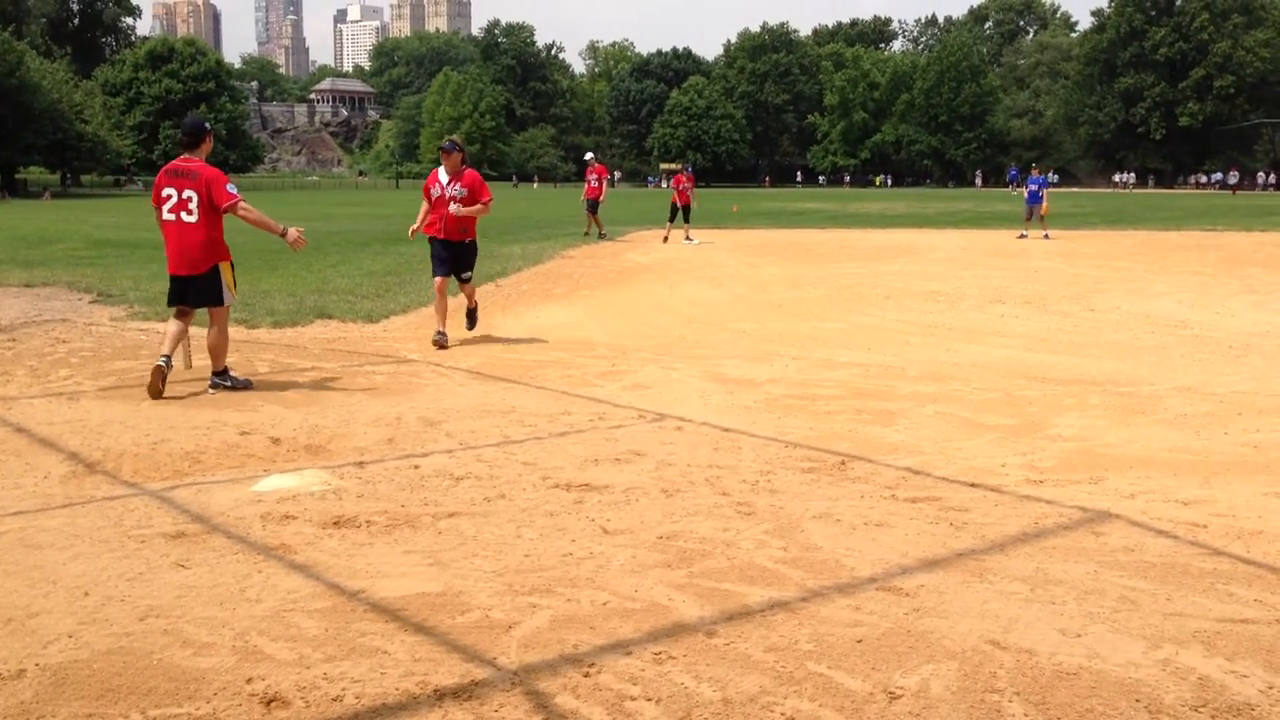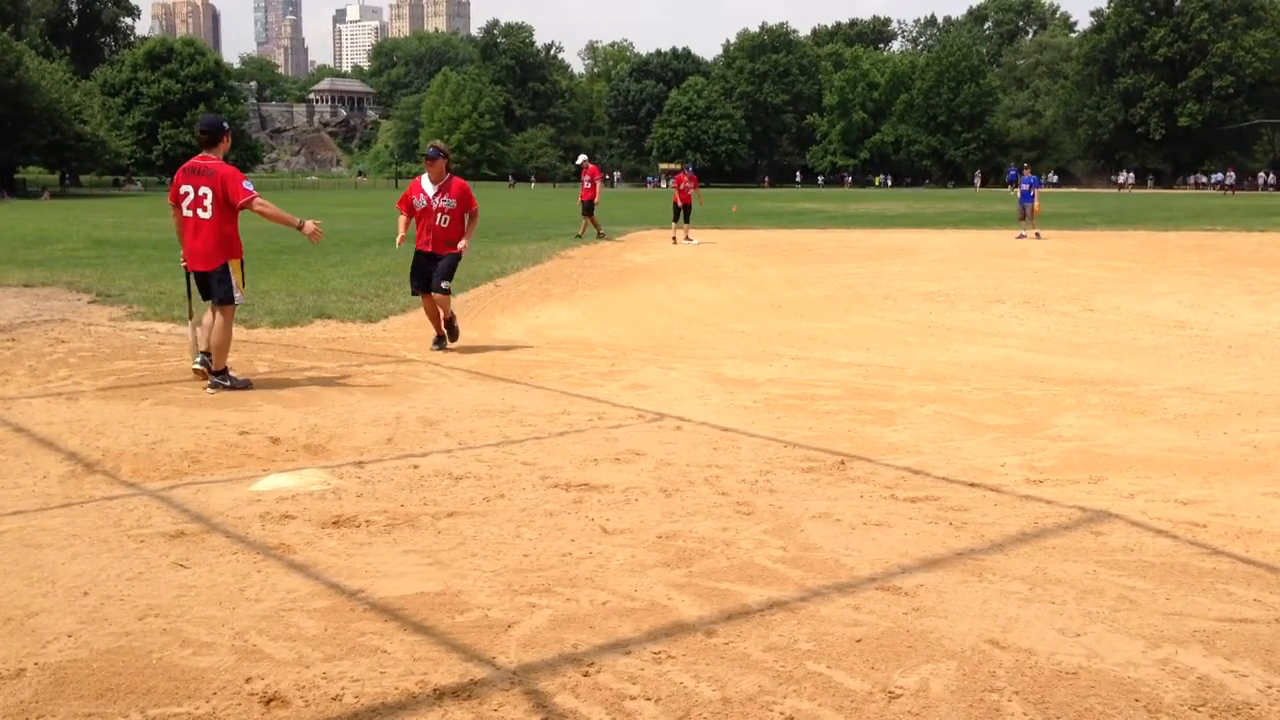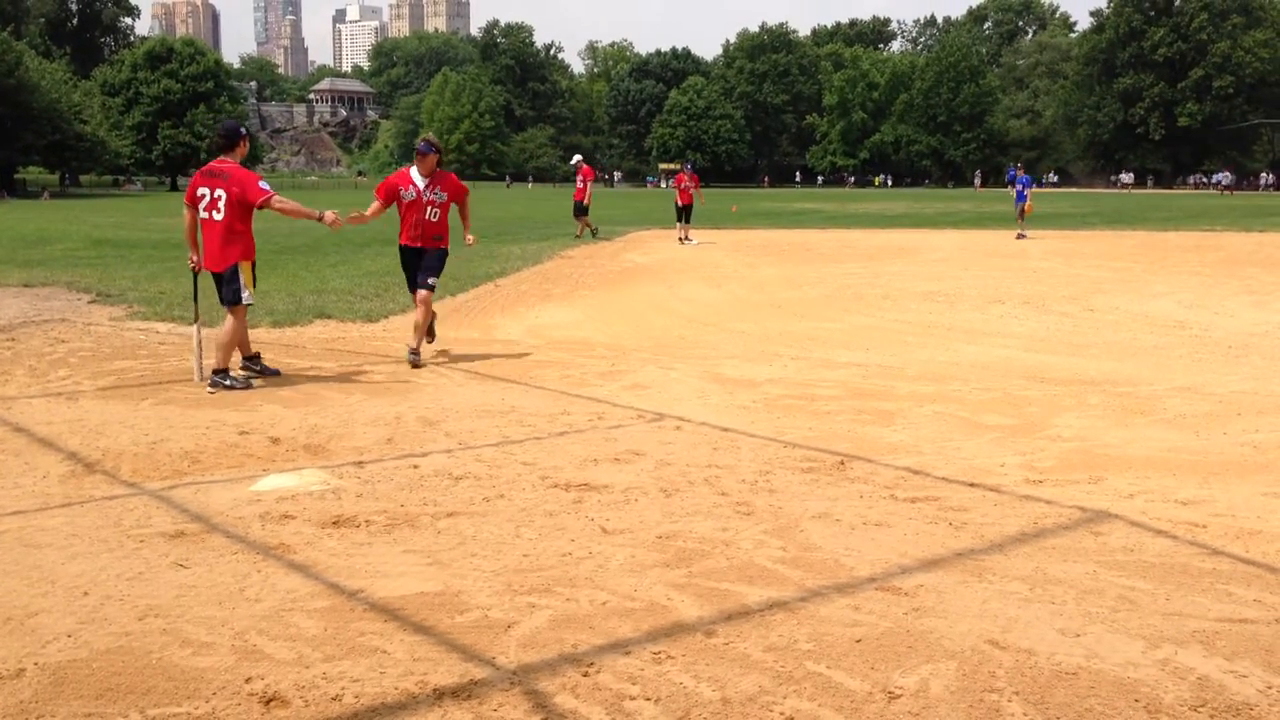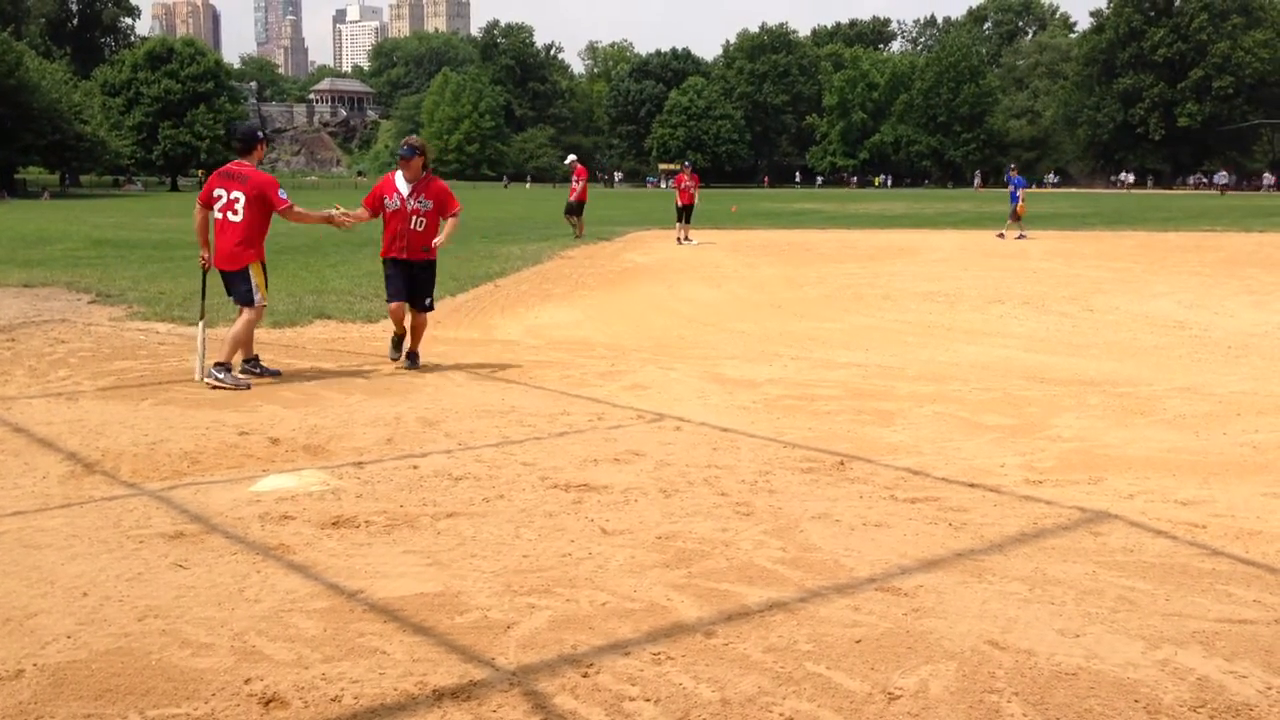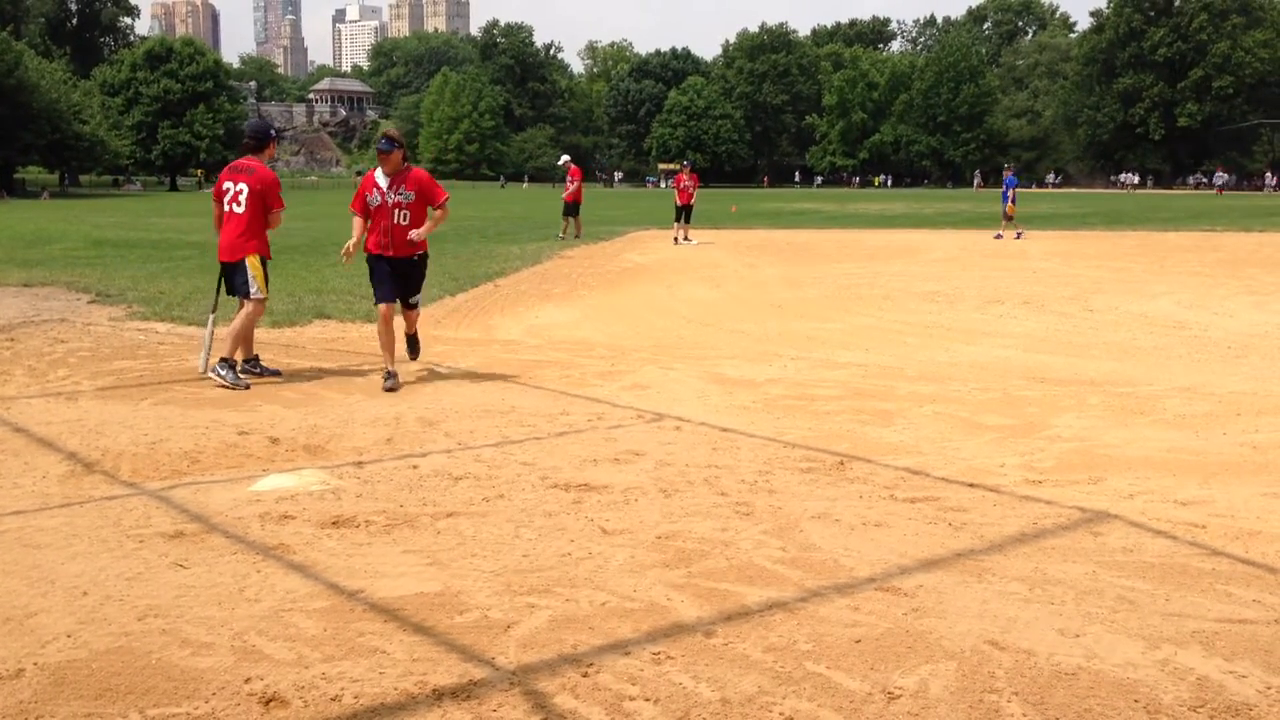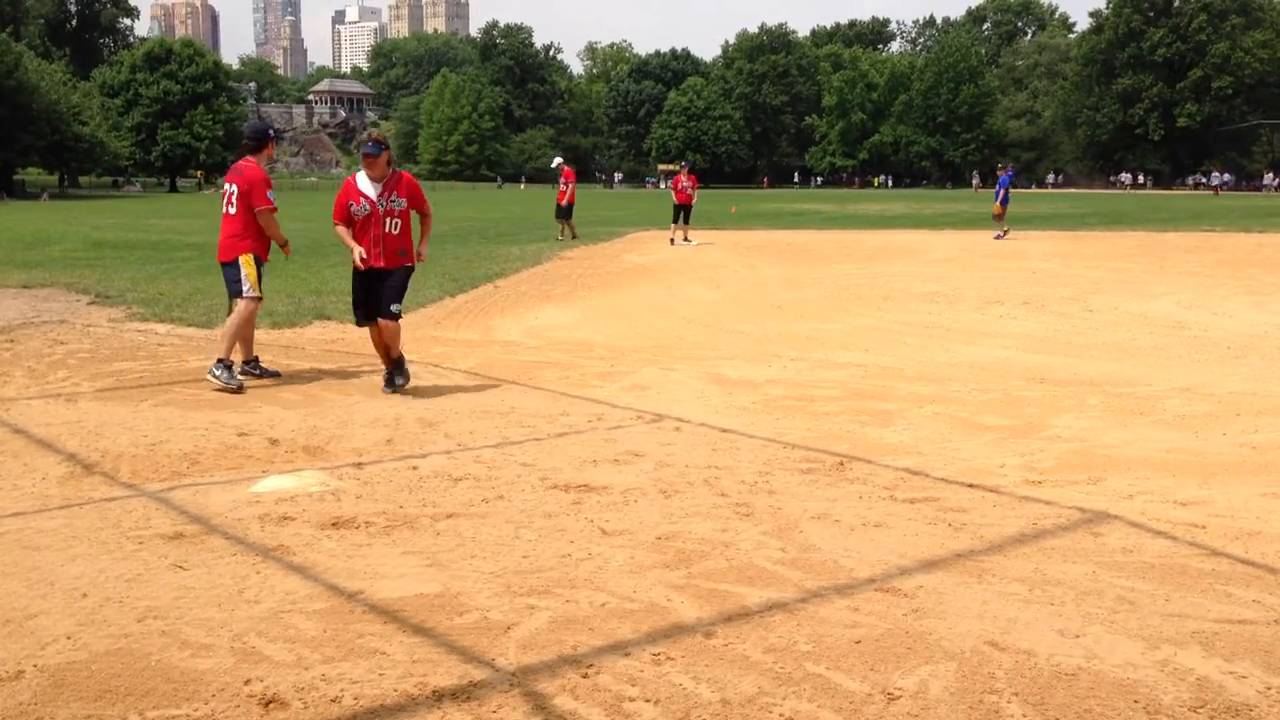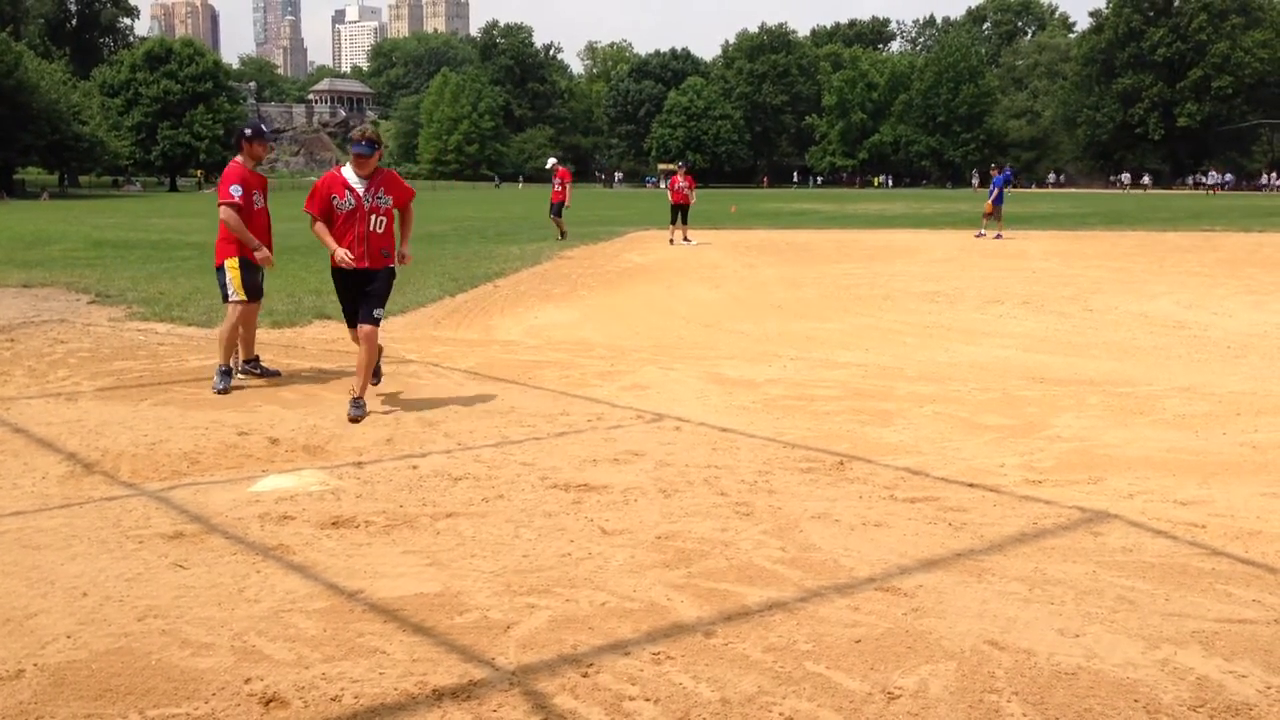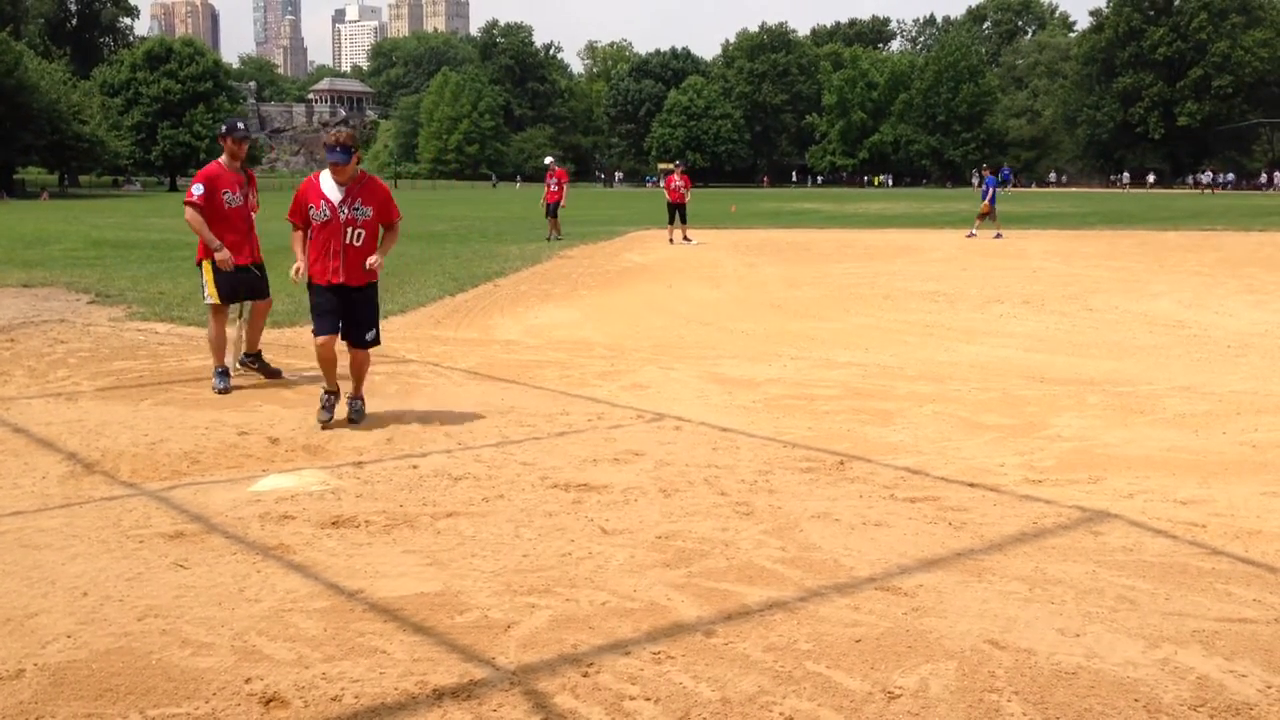
dt=0.2s
person 1, frame 1
left shoulder: (164, 173)
right shoulder: (211, 175)
left elbow: (159, 215)
right elbow: (242, 210)
right wrist: (283, 231)
left hip: (177, 260)
right hip: (209, 259)
left knee: (182, 314)
right knee: (218, 315)
left ankle: (164, 360)
right ankle: (220, 376)
person 1, frame 2
left shoulder: (183, 172)
right shoulder: (227, 173)
left elbow: (176, 213)
right elbow: (258, 205)
left wrist: (186, 248)
right wrist: (300, 224)
left hip: (196, 255)
right hip: (223, 255)
left knee: (216, 306)
right knee: (225, 312)
left ankle: (205, 357)
right ankle: (219, 375)
person 1, frame 3
left shoulder: (201, 175)
right shoulder: (243, 177)
left elbow: (189, 213)
right elbow: (278, 203)
left wrist: (194, 251)
right wrist: (319, 215)
left hip: (213, 255)
right hip: (236, 256)
left knee: (234, 309)
right knee: (236, 312)
left ankle: (250, 360)
right ankle: (219, 374)
person 1, frame 4
left shoulder: (218, 176)
right shoulder: (262, 181)
left elbow: (201, 212)
right elbow: (293, 213)
left wrist: (205, 249)
right wrist: (330, 217)
left hip: (223, 255)
right hip: (246, 256)
left knee: (247, 307)
right knee: (252, 311)
left ankle: (249, 362)
right ankle: (220, 368)
person 1, frame 5
left shoulder: (228, 171)
right shoulder: (267, 176)
left elbow: (217, 209)
right elbow: (275, 220)
left hip: (228, 249)
right hip: (248, 249)
left knee: (247, 305)
right knee: (254, 306)
left ankle: (249, 362)
right ankle: (223, 365)
person 1, frame 6
left shoulder: (235, 171)
right shoulder: (258, 176)
right elbow: (265, 219)
right wrist: (283, 243)
left hip: (232, 248)
right hip: (244, 250)
left knee: (247, 306)
right knee: (246, 305)
left ankle: (248, 363)
right ankle: (220, 365)
person 1, frame 7
left shoulder: (250, 175)
right shoulder: (236, 174)
right elbow: (228, 215)
left wrist: (257, 249)
right wrist: (257, 247)
left hip: (246, 254)
right hip: (236, 254)
left knee: (252, 307)
right knee: (237, 309)
left ankle: (248, 362)
right ankle: (222, 370)
person 1, frame 8
left shoulder: (248, 176)
right shoulder: (209, 174)
right elbow: (191, 214)
left wrist: (255, 250)
right wrist: (216, 247)
left hip: (248, 256)
right hip: (218, 258)
left knee: (263, 304)
right knee: (219, 312)
left ankle: (251, 356)
right ankle: (220, 371)
person 2, frame 1
left shoulder: (472, 177)
right shoulder: (433, 177)
left elbow: (486, 207)
right elbow: (427, 201)
left wrist: (463, 210)
right wrist: (419, 223)
left hip: (464, 240)
right hip: (438, 238)
left knee: (465, 284)
right knee: (439, 283)
left ankle: (472, 306)
right ankle: (441, 332)
person 2, frame 2
left shoulder: (459, 186)
right shoulder: (415, 185)
left elbow: (473, 213)
right elbow: (404, 212)
left wrist: (466, 238)
right wrist: (402, 233)
left hip: (449, 251)
right hip: (424, 251)
left knee: (439, 295)
right knee: (426, 298)
left ankle: (449, 317)
right ankle: (440, 334)
person 2, frame 3
left shoulder: (449, 180)
right shoulder: (399, 178)
left elbow: (463, 201)
right elbow: (381, 201)
left wrist: (467, 230)
right wrist: (366, 216)
left hip: (435, 247)
right hip: (408, 246)
left knee: (423, 296)
right knee: (418, 296)
left ankle: (415, 348)
right ankle: (429, 317)
person 2, frame 4
left shoulder: (436, 186)
right shoulder: (386, 183)
left elbow: (453, 216)
right elbow: (369, 211)
left wrist: (444, 236)
right wrist: (348, 217)
left hip: (423, 259)
right hip: (393, 257)
left knee: (419, 312)
right knee: (395, 307)
left ankle: (413, 351)
right ankle: (399, 333)
person 2, frame 5
left shoulder: (419, 177)
right shoulder: (369, 180)
left elbow: (442, 208)
right elbow: (360, 214)
left wrist: (424, 229)
right wrist: (354, 239)
left hip: (413, 255)
right hip: (379, 256)
left knee: (410, 309)
right knee: (384, 310)
left ankle: (411, 332)
right ankle: (390, 371)
person 2, frame 6
left shoulder: (405, 182)
right shoulder: (350, 186)
left elbow: (425, 213)
right elbow: (340, 224)
left wrist: (423, 245)
right wrist: (354, 247)
left hip: (398, 265)
right hip: (365, 267)
left knee: (388, 322)
right knee: (373, 325)
left ankle: (398, 359)
right ankle: (389, 367)
person 2, frame 7
left shoulder: (392, 181)
right shoulder: (330, 180)
left elbow: (407, 207)
right elbow: (316, 219)
left wrist: (404, 244)
right wrist: (335, 248)
left hip: (380, 268)
right hip: (345, 268)
left knee: (367, 330)
right knee: (357, 332)
left ankle: (358, 397)
right ankle: (374, 352)
person 2, frame 8
left shoulder: (375, 188)
right shoulder: (310, 187)
left elbow: (392, 226)
right elbow: (299, 227)
left wrist: (381, 254)
right wrist: (300, 259)
left hip: (362, 282)
right hip: (322, 281)
left knee: (360, 348)
right knee: (324, 342)
left ankle: (356, 397)
right ankle: (331, 391)
